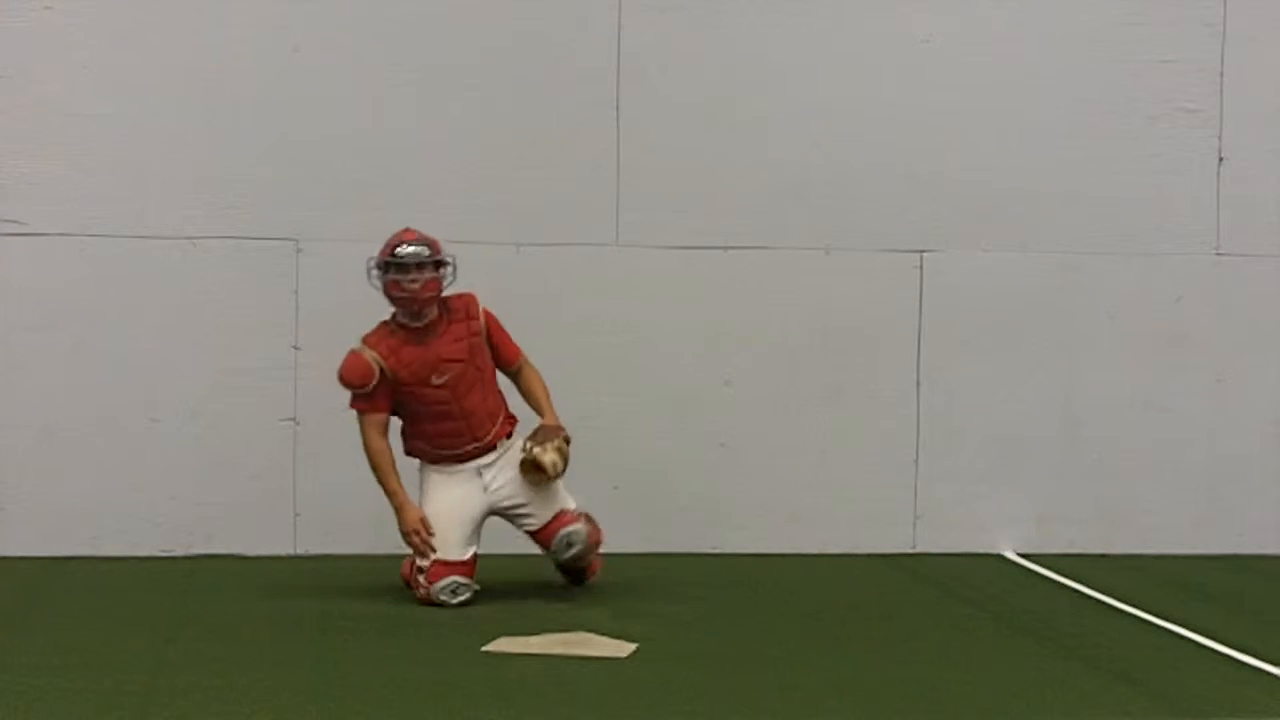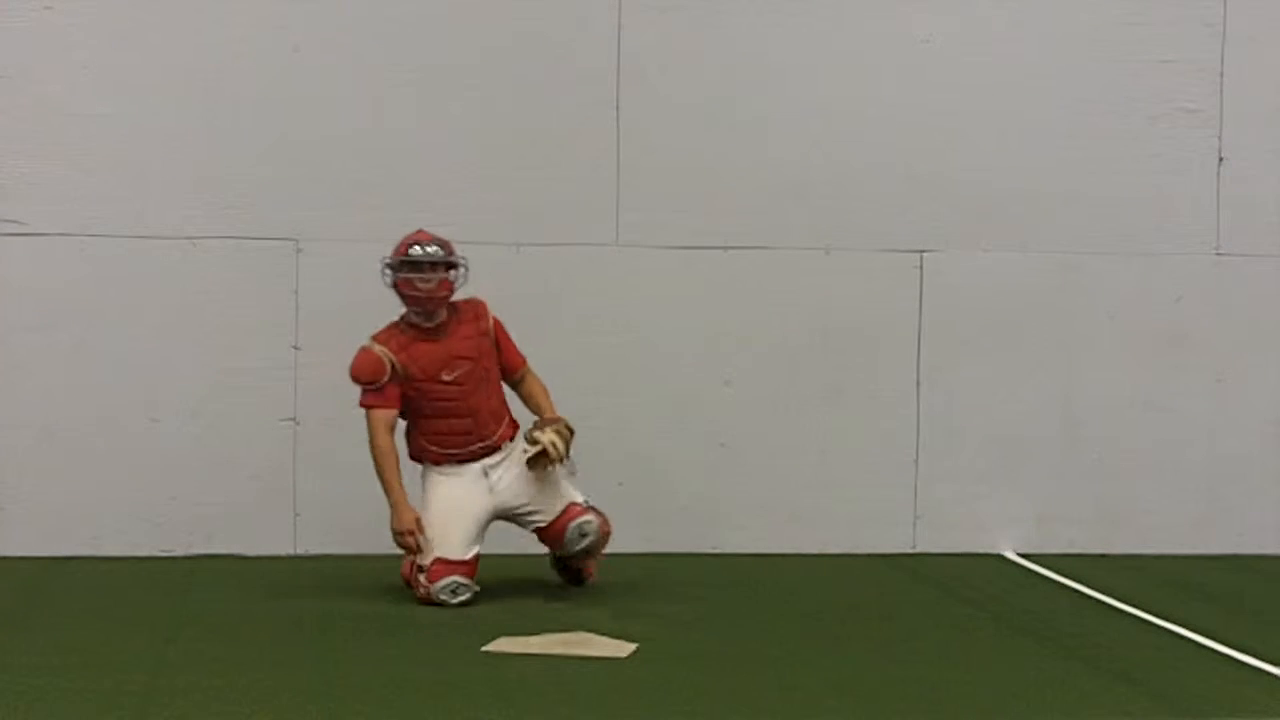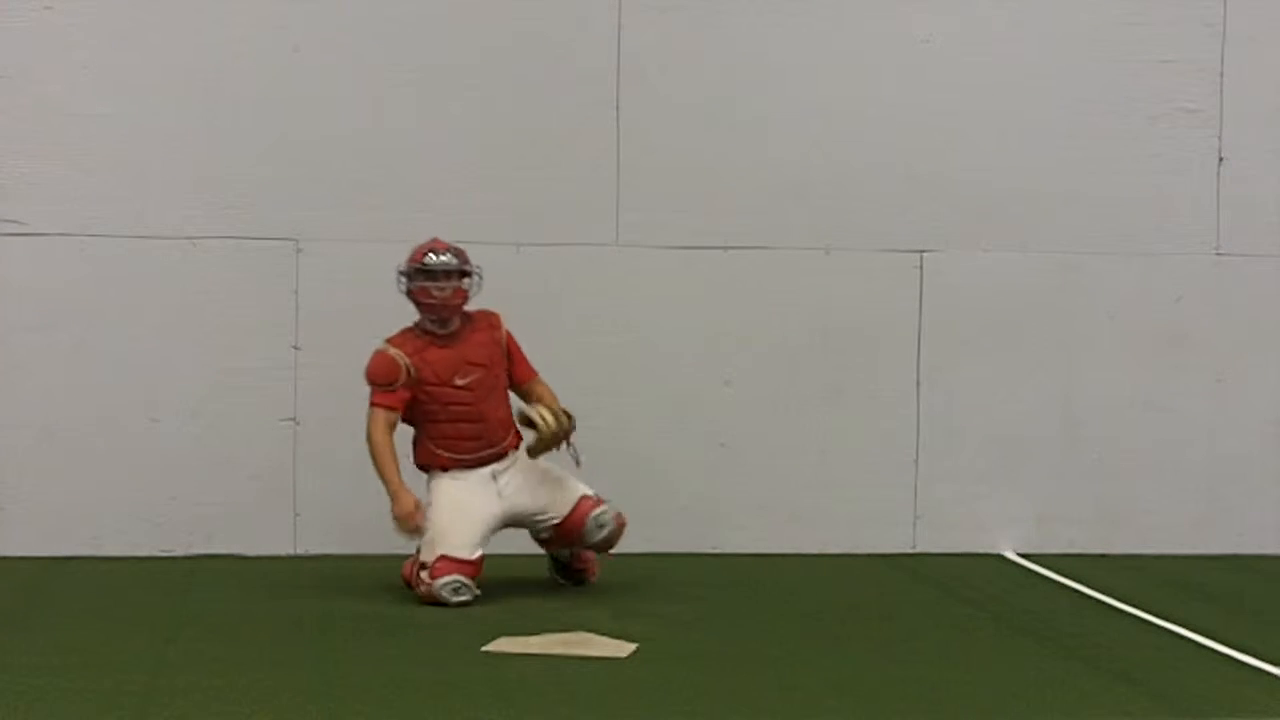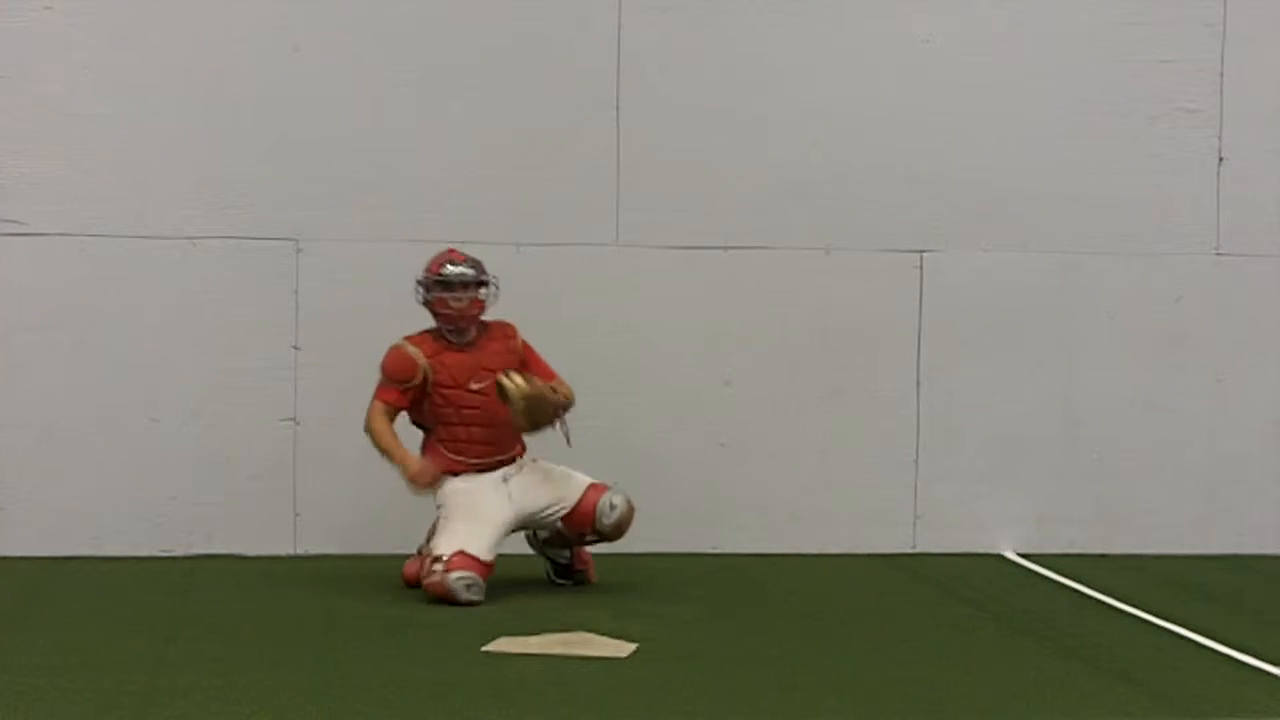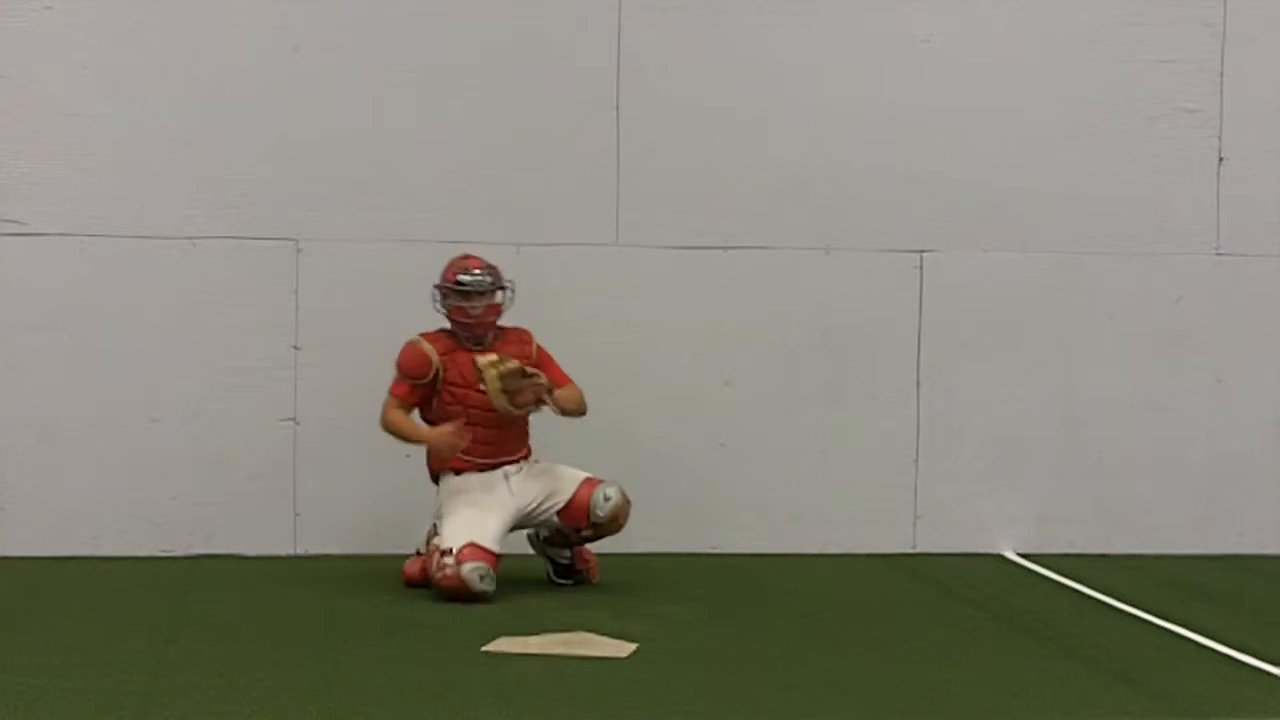
dt=0.1s
person 1, frame 1
left shoulder: (471, 314)
right shoulder: (376, 353)
left elbow: (519, 368)
right elbow: (375, 435)
left wrist: (549, 419)
right wrist: (403, 507)
left hip: (506, 456)
right hip: (445, 475)
left knee: (576, 545)
right knee: (446, 591)
left ankle: (575, 543)
right ankle: (424, 553)
person 1, frame 2
left shoulder: (479, 319)
right shoulder: (386, 351)
left elbow: (523, 376)
right elbow: (381, 432)
left wrist: (551, 418)
right wrist: (398, 505)
left hip: (509, 460)
right hip: (449, 477)
left knee: (588, 534)
right knee: (444, 590)
left ankle: (563, 550)
right ankle: (419, 552)
person 1, frame 3
left shoulder: (491, 329)
right shoulder: (400, 354)
left elbow: (533, 387)
right elbow: (379, 429)
left wrist: (555, 413)
right wrist: (399, 494)
left hip: (516, 468)
right hip: (456, 482)
left knee: (605, 527)
right knee: (448, 589)
left ankle: (557, 544)
right ankle: (428, 554)
person 1, frame 4
left shoulder: (507, 338)
right shoulder: (417, 355)
left elbow: (565, 395)
right elbow: (376, 420)
left wrist: (554, 394)
right wrist: (407, 461)
left hip: (522, 474)
right hip: (464, 487)
left knee: (616, 512)
right knee: (456, 586)
left ankle: (554, 544)
right ankle: (437, 551)
person 1, frame 5
left shoulder: (522, 344)
right shoulder: (430, 352)
left elbow: (578, 404)
right elbow: (391, 415)
left wrist: (548, 392)
right wrist: (428, 436)
left hip: (524, 474)
right hip: (468, 484)
left knee: (612, 506)
right knee: (467, 579)
left ankle: (555, 544)
right ankle: (441, 549)
